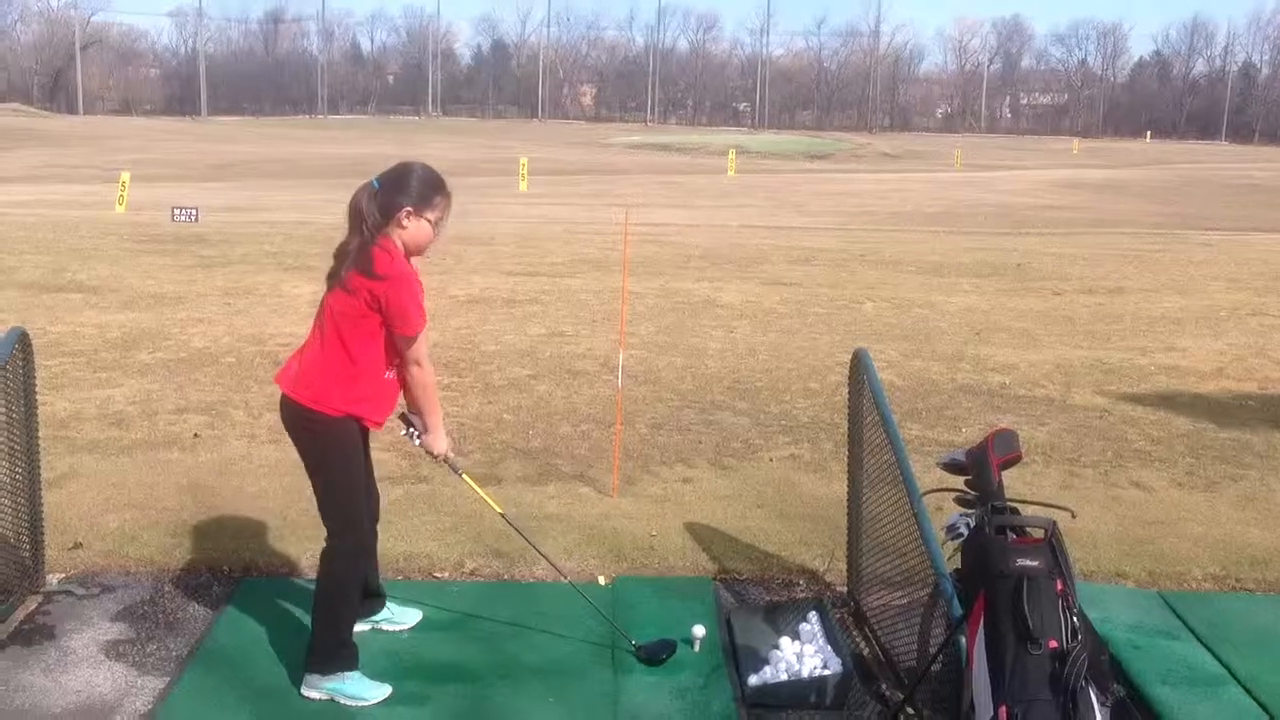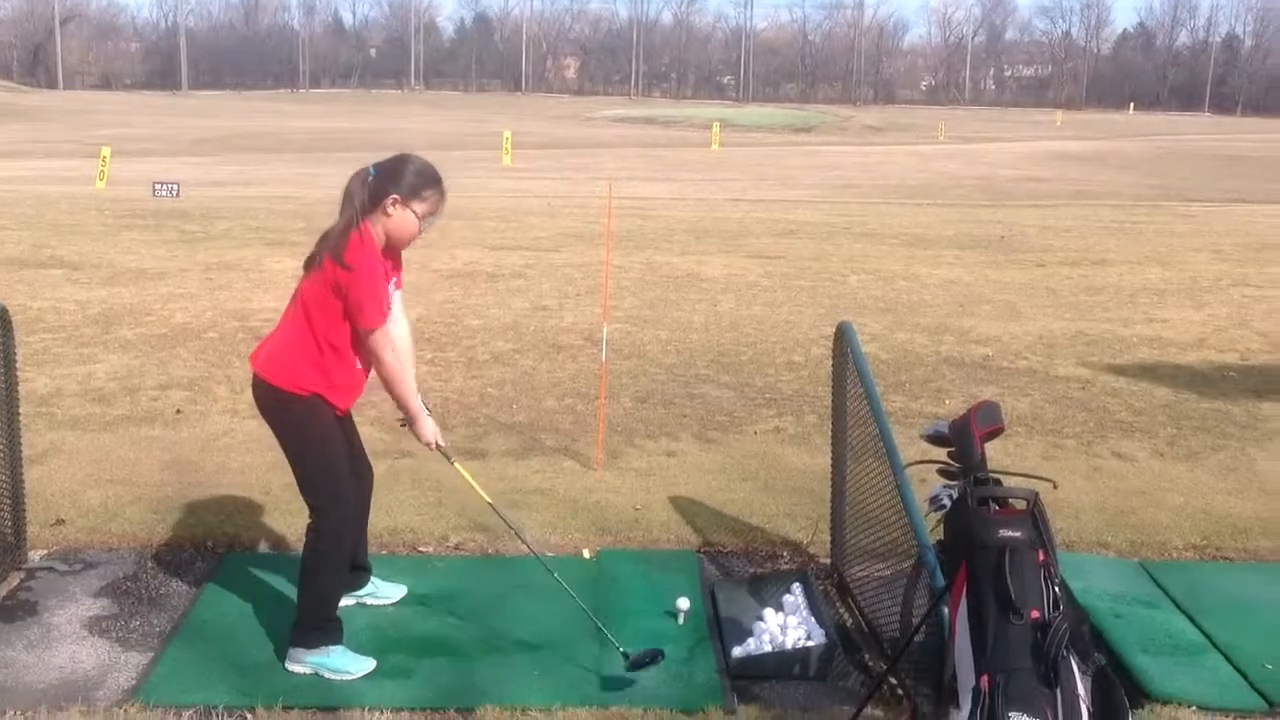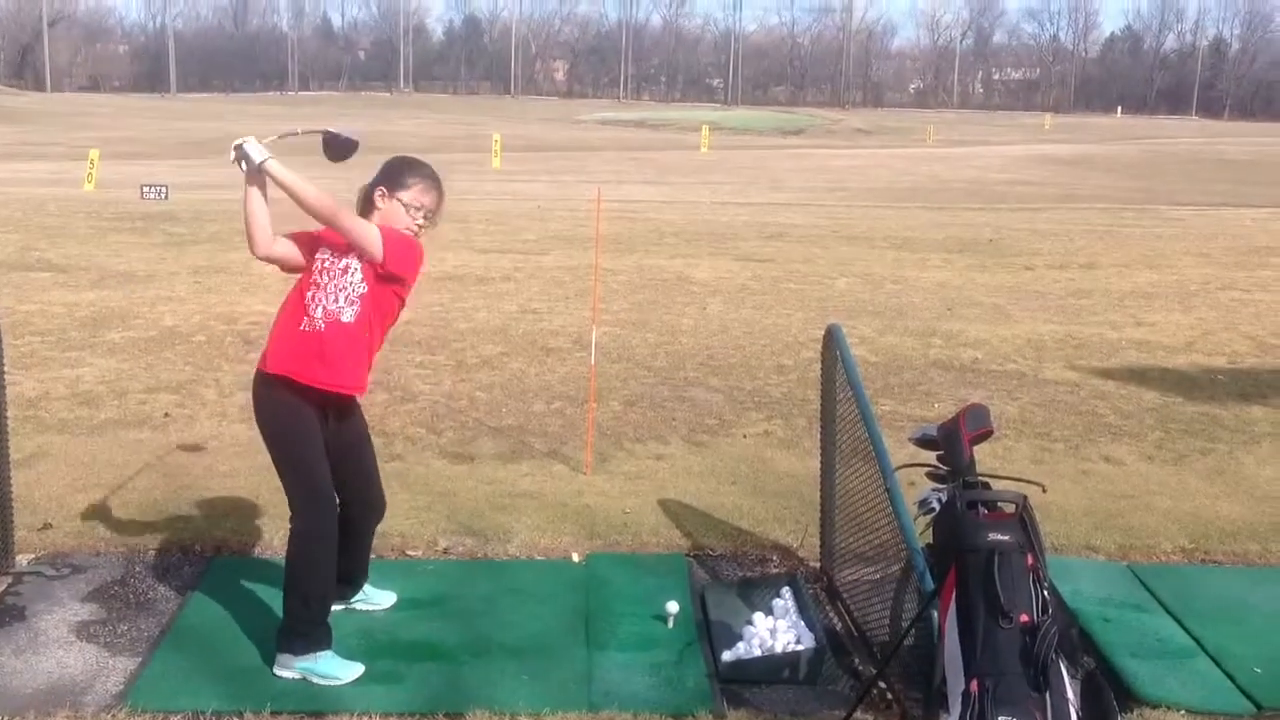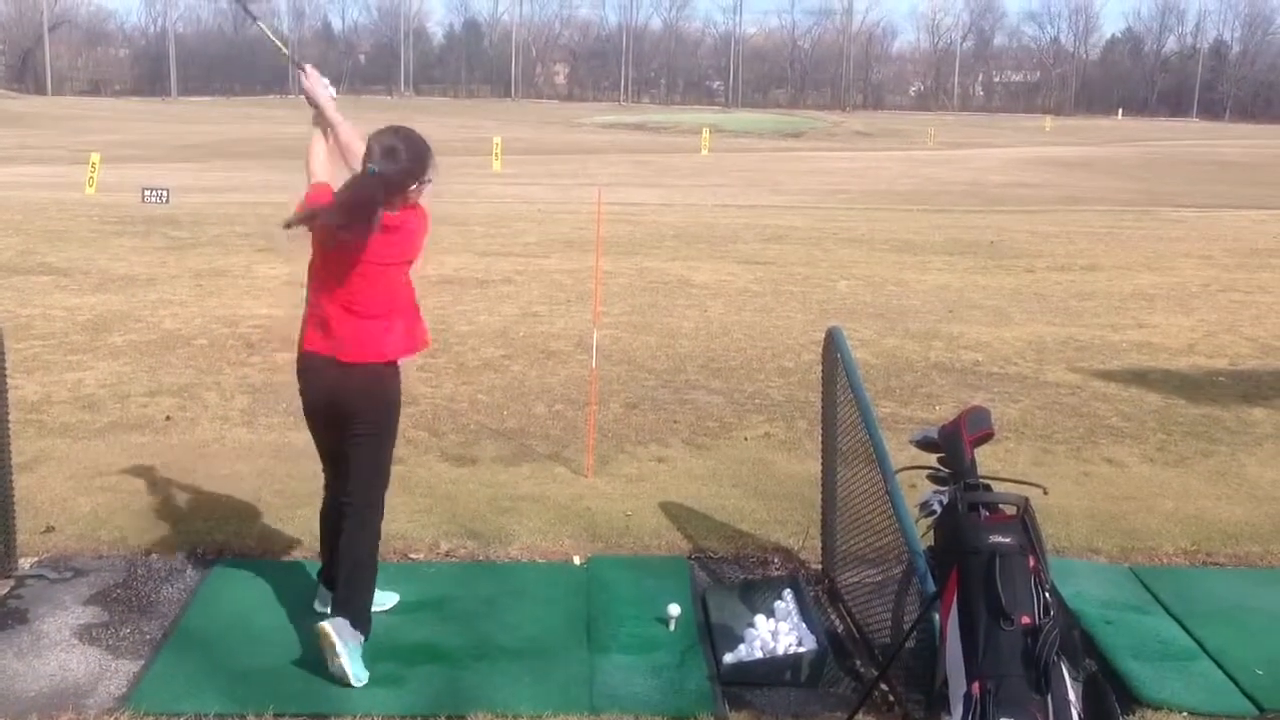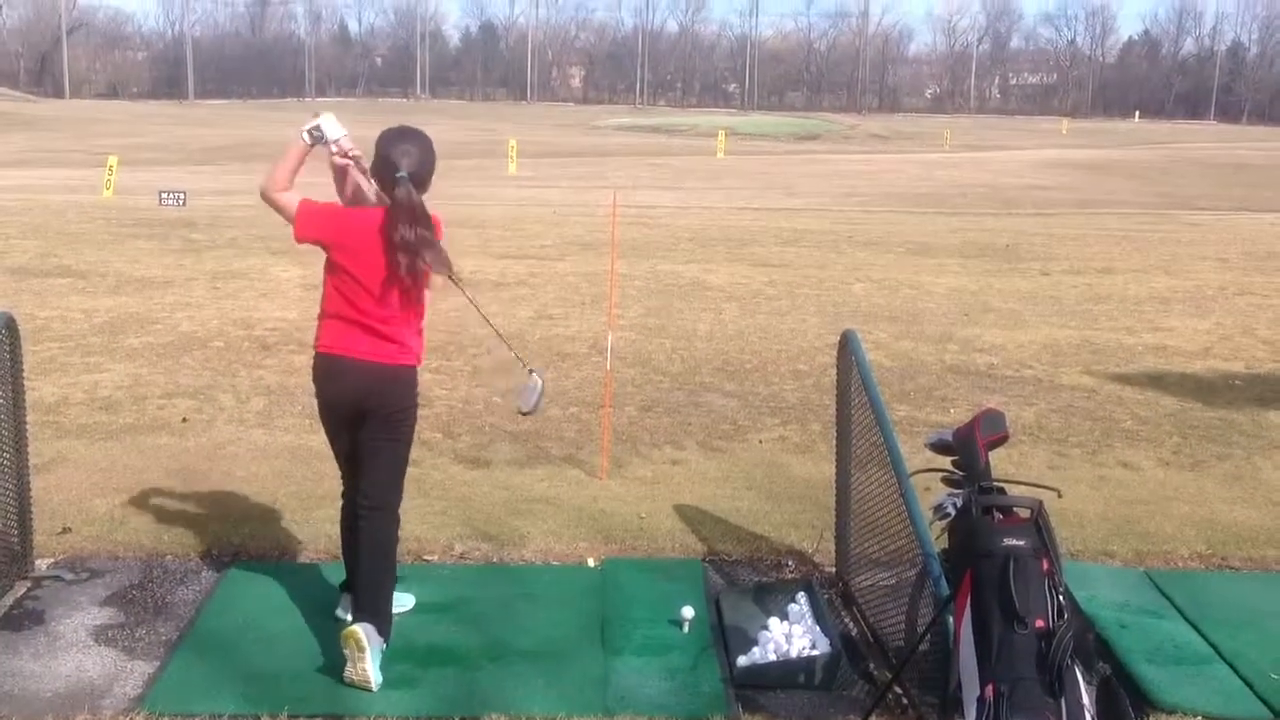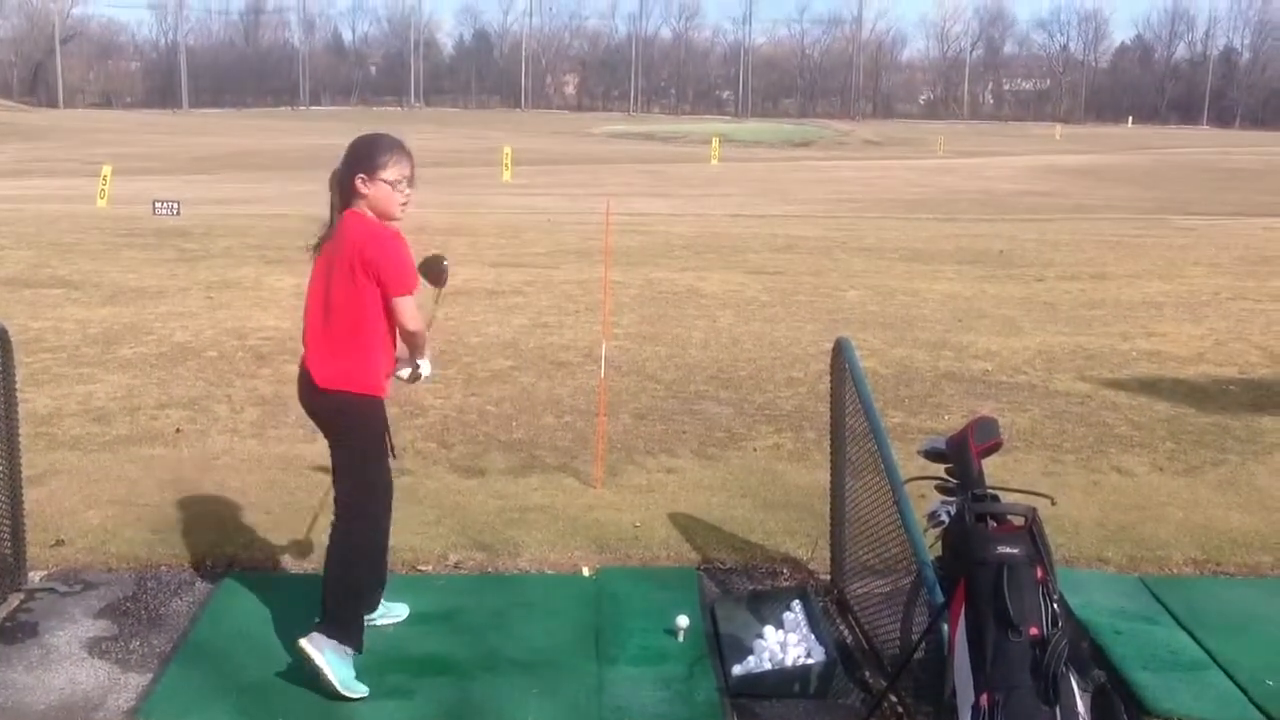
dt=0.7s
person 1, frame 1
left shoulder: (371, 256)
right shoulder: (395, 273)
left elbow: (396, 356)
right elbow: (417, 361)
left wrist: (419, 416)
right wrist: (435, 428)
left hip: (331, 404)
right hip: (324, 411)
left knee: (363, 509)
right knee: (348, 529)
left ankle: (365, 605)
right ankle: (326, 669)
person 1, frame 2
left shoulder: (381, 250)
right shoulder: (358, 259)
left elbow: (398, 329)
right elbow: (381, 351)
left wrist: (418, 401)
right wrist: (418, 417)
left hip: (319, 386)
right hip: (291, 390)
left knee: (356, 480)
right knee: (334, 506)
left ankle: (351, 579)
right ankle: (311, 642)
person 1, frame 3
left shoulder: (407, 254)
right shoulder: (324, 241)
left elbow: (339, 216)
right elbow: (264, 247)
left wrist: (269, 164)
right wrist: (253, 179)
left hip: (337, 397)
right hip: (283, 389)
left knee: (366, 500)
right knee: (316, 511)
left ankle: (344, 586)
right ankle: (299, 648)
person 1, frame 4
left shoulder: (328, 213)
right shoulder: (411, 225)
left elbow: (321, 166)
left wrist: (322, 109)
right wrist: (330, 107)
left hip: (316, 371)
right hip: (372, 378)
left knee: (338, 484)
right knee: (363, 500)
left ankle: (338, 587)
right ankle: (346, 617)
person 1, frame 5
left shoulder: (341, 223)
right shoulder: (429, 229)
left elbow: (273, 193)
left wrist: (307, 137)
right wrist: (348, 167)
left hip: (335, 372)
right hip: (392, 381)
left knee: (356, 490)
right knee: (379, 502)
left ankle: (360, 592)
right ankle: (369, 624)
person 1, frame 6
left shoulder: (341, 235)
right shoulder: (381, 239)
right elbow: (410, 321)
left wrist: (398, 353)
right wrist: (418, 356)
left hip: (323, 381)
right hip: (351, 390)
left knee: (370, 493)
right knee: (361, 507)
left ankle: (362, 600)
right ankle: (333, 633)
